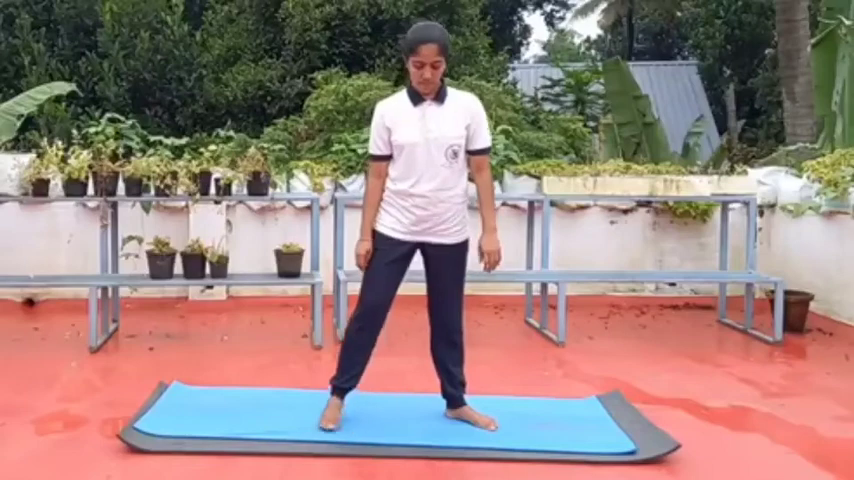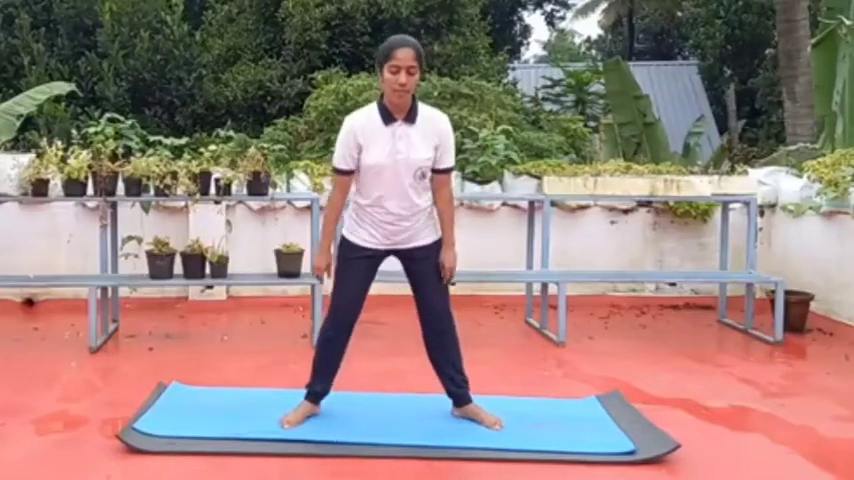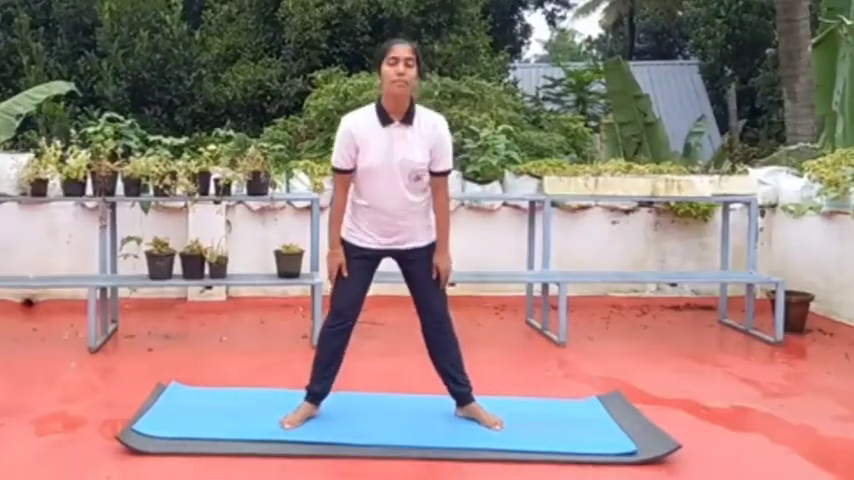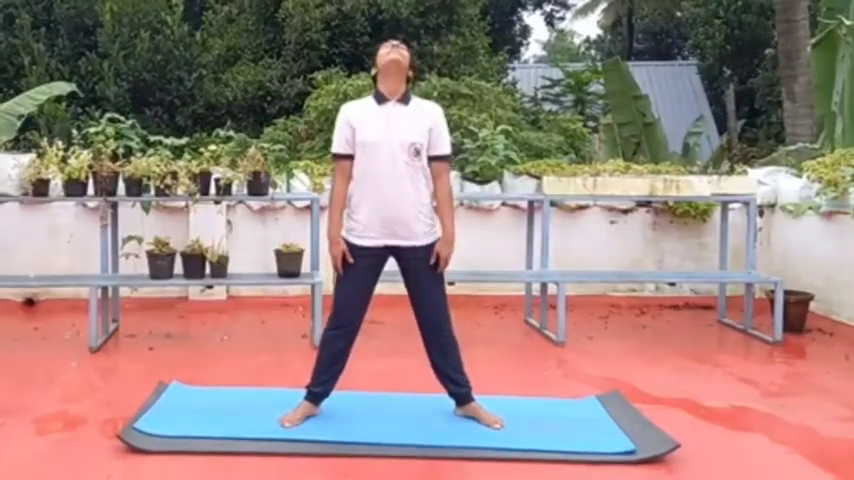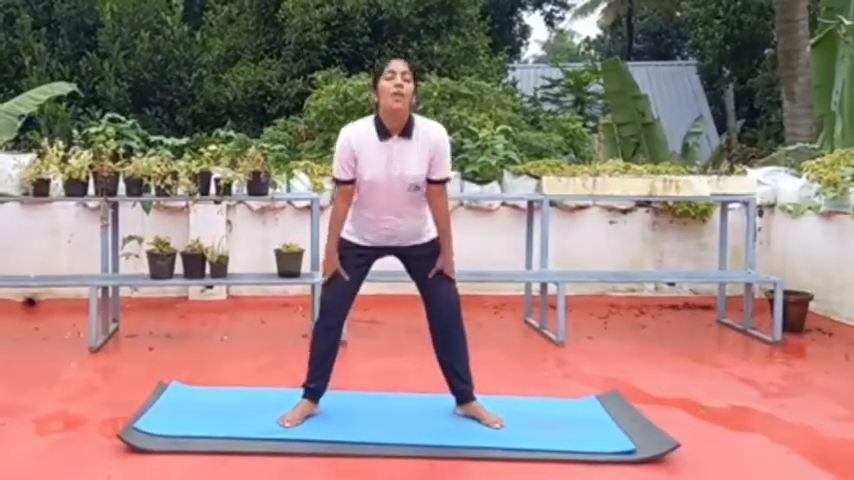
dt=0.7s
person 1, frame 1
left shoulder: (468, 106)
right shoulder: (388, 110)
left elbow: (481, 171)
right elbow: (376, 176)
left wrist: (490, 231)
right wrist: (365, 235)
left hip: (449, 233)
right hip: (395, 229)
left knee: (447, 318)
right knee: (369, 310)
left ankle: (456, 401)
right ankle: (339, 394)
person 1, frame 2
left shoulder: (437, 123)
right shoulder: (357, 124)
left elbow: (442, 189)
right elbow: (340, 188)
left wrist: (448, 247)
right wrist: (324, 246)
left hip: (420, 239)
right hip: (362, 238)
left knee: (438, 318)
right knee: (340, 317)
left ankle: (463, 401)
right ankle: (312, 399)
person 1, frame 3
left shoulder: (434, 126)
right shoulder: (354, 125)
left elbow: (440, 192)
right elbow: (341, 189)
left wrist: (442, 249)
right wrist: (334, 247)
left hip: (417, 241)
right hip: (361, 240)
left knee: (437, 319)
right knee: (340, 318)
left ankle: (466, 401)
right ankle: (312, 401)
person 1, frame 4
left shoulder: (430, 113)
right shoulder: (352, 112)
left elbow: (441, 177)
right elbow: (342, 177)
left wrist: (448, 233)
right wrist: (334, 234)
left hip: (419, 237)
right hip: (363, 236)
left knee: (436, 320)
right knee: (344, 320)
left ankle: (464, 400)
right ankle: (312, 399)
person 1, frame 5
left shoulder: (434, 135)
right shoulder: (352, 136)
left elbow: (437, 198)
right elbow: (343, 198)
left wrist: (447, 250)
right wrist: (331, 251)
left hip: (418, 239)
right hip: (360, 239)
left knee: (447, 312)
right knee: (330, 313)
left ankle: (466, 400)
right ankle: (310, 399)
